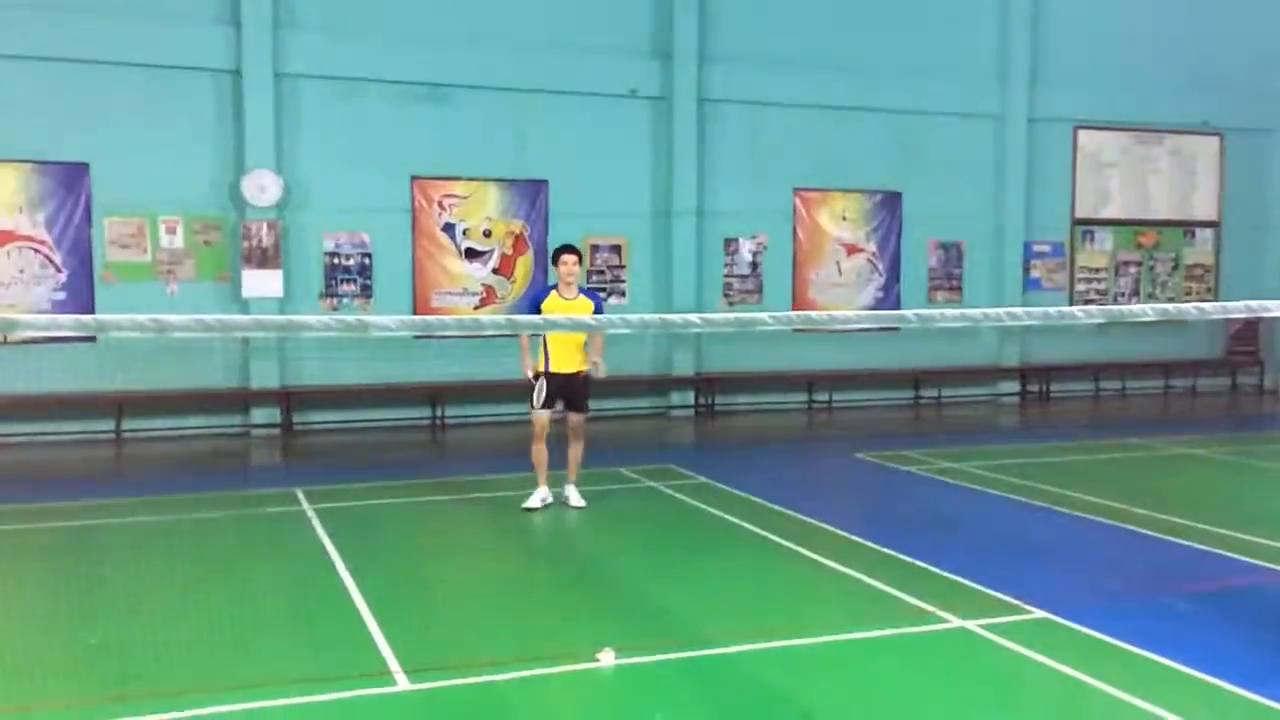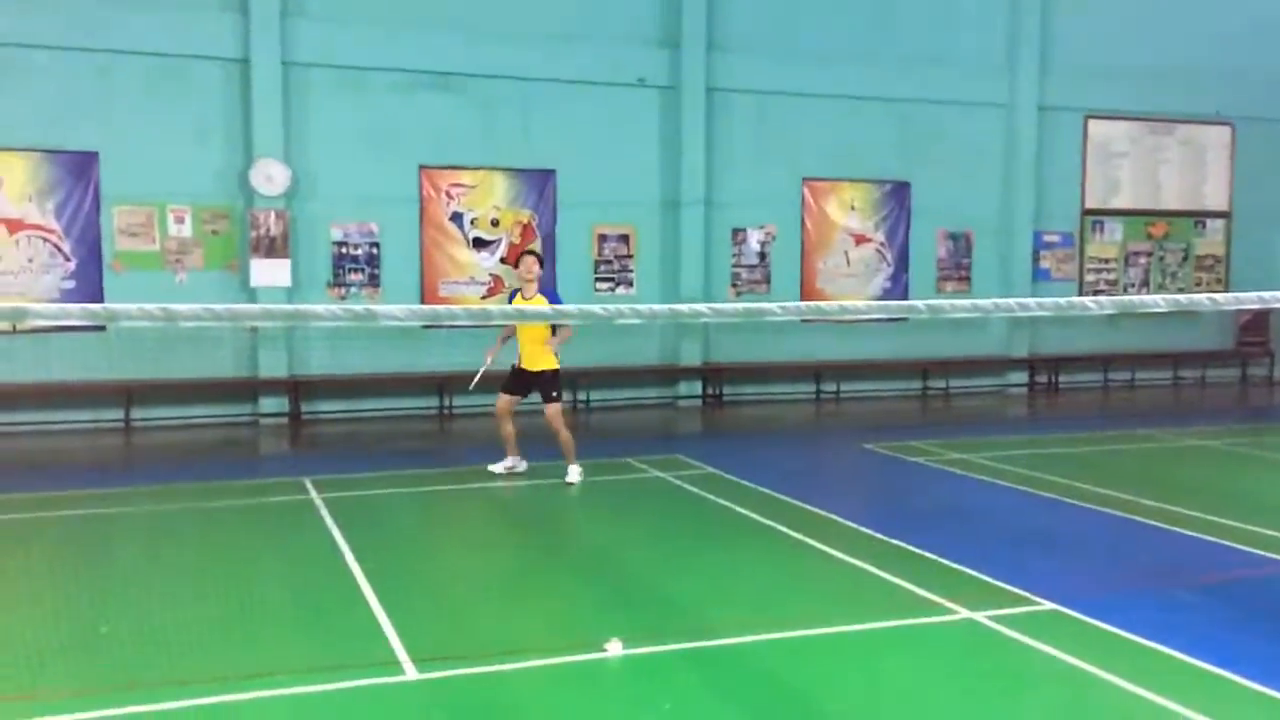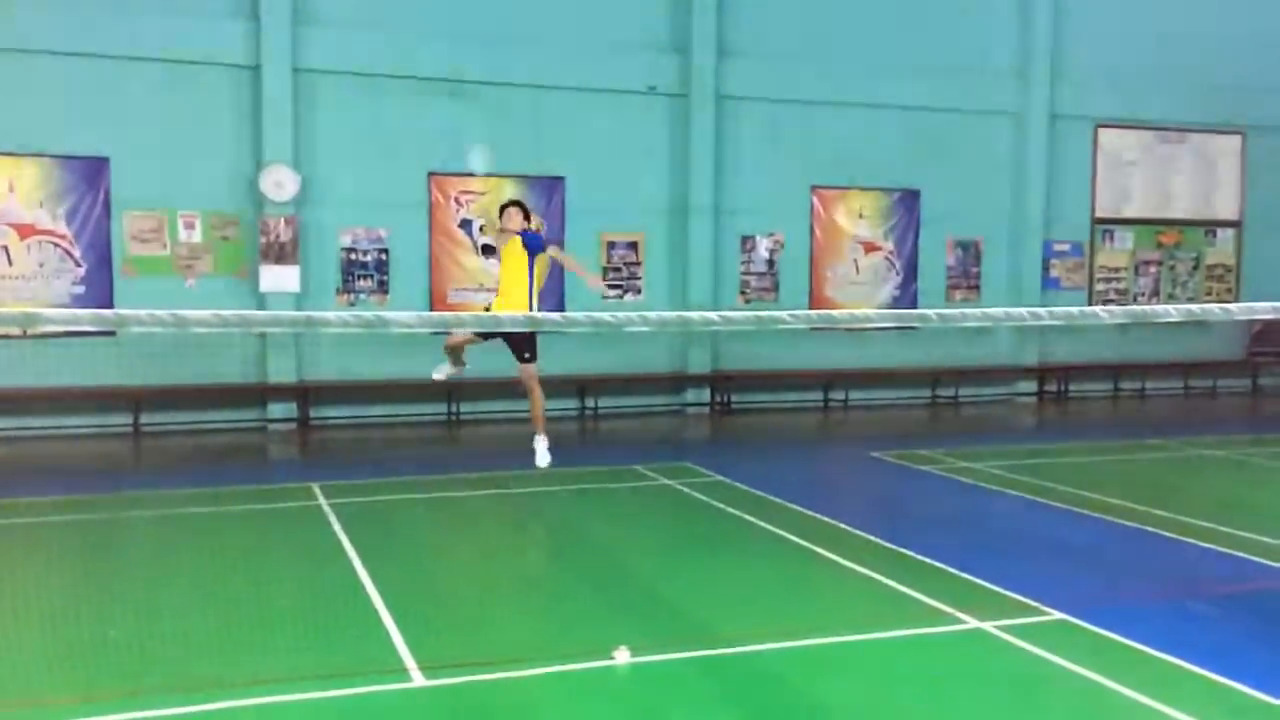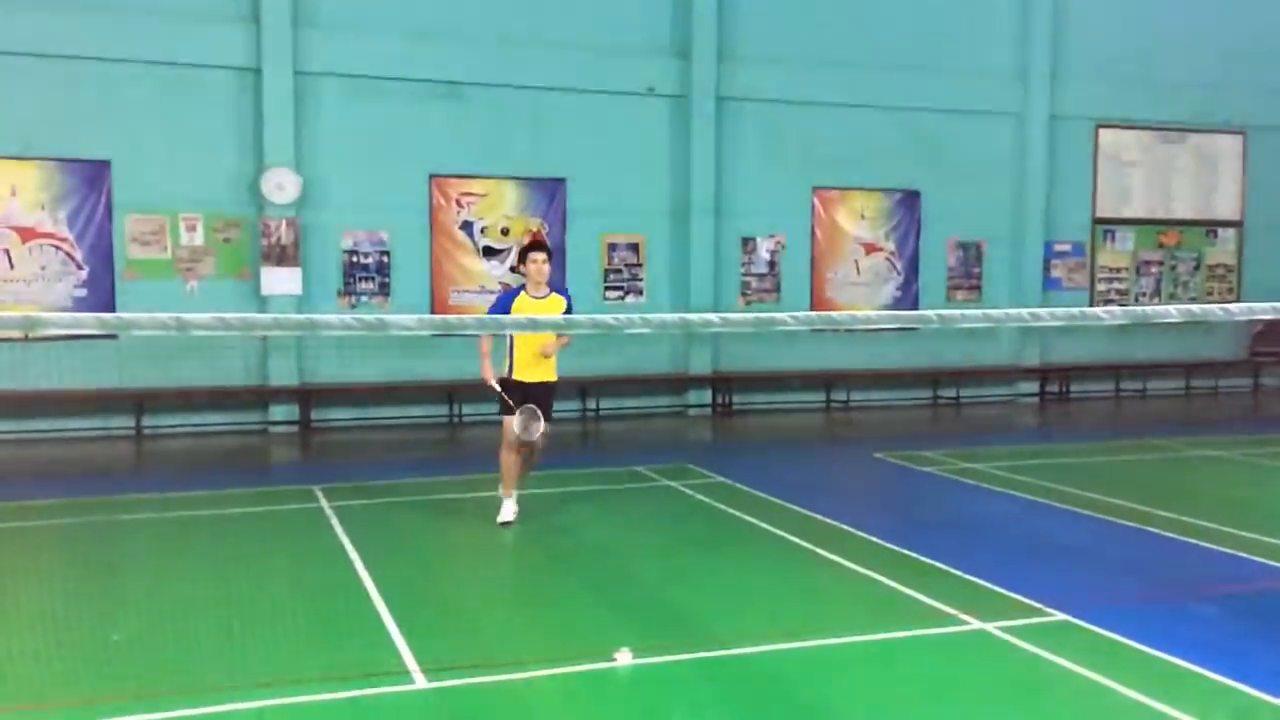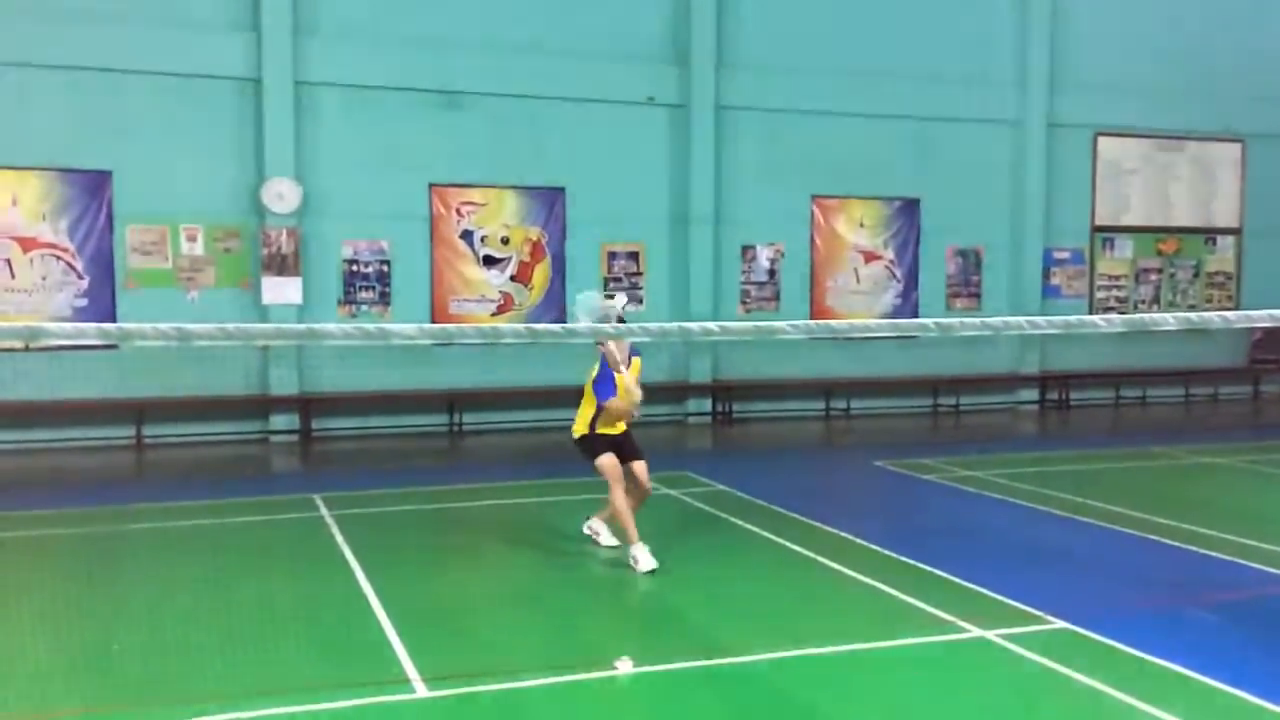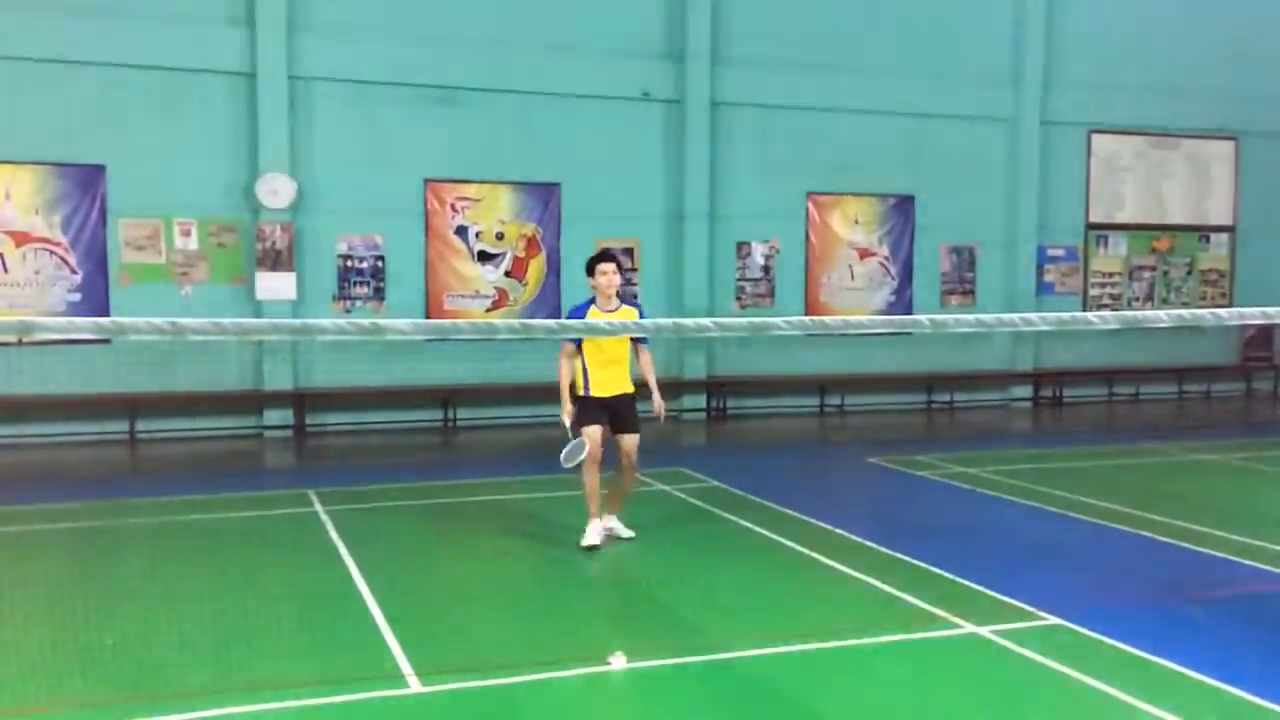
dt=0.7s
person 1, frame 1
left shoulder: (592, 300)
right shoulder: (541, 297)
left elbow: (596, 334)
left wrist: (596, 356)
right wrist: (526, 358)
left hip: (578, 373)
right hip: (547, 373)
left knee: (576, 431)
right knee: (539, 431)
left ankle: (571, 488)
right ankle: (542, 490)
person 1, frame 2
left shoulder: (550, 298)
right shoulder: (514, 297)
left elbow: (566, 328)
left wrist: (556, 339)
right wrist: (499, 344)
left hip: (548, 369)
right hip: (523, 367)
left knee: (556, 423)
right knee: (501, 410)
left ankle: (573, 466)
right ankle: (514, 459)
person 1, frame 3
left shoulder: (526, 239)
right shoulder: (508, 244)
left elbow: (556, 253)
left wrist: (585, 275)
right hip: (497, 314)
left knee: (530, 383)
right knee: (452, 343)
left ankle: (540, 437)
right ankle: (456, 366)
person 1, frame 4
left shoulder: (562, 300)
right shoulder: (509, 298)
left elbow: (566, 335)
right elbow: (487, 330)
left wrist: (556, 345)
right wrist: (485, 362)
left hip: (545, 381)
right hip: (514, 379)
left knee: (535, 443)
right knee: (510, 439)
left ankle: (509, 486)
right ankle: (508, 500)
person 1, frame 5
left shoulder: (635, 357)
right shoulder: (602, 376)
right elbow: (616, 413)
left wrist: (633, 398)
right wrist: (631, 400)
left hip: (618, 430)
right hip: (591, 432)
left knee: (643, 486)
right knee: (616, 476)
left ankle: (598, 523)
right ankle: (636, 547)
person 1, frame 6
left shoulder: (634, 312)
right shoulder: (579, 314)
left elbow: (642, 353)
right elbow: (566, 358)
left wrist: (655, 392)
right wrist: (565, 399)
left hip: (623, 394)
right hip: (589, 395)
left knee: (630, 459)
right knee: (593, 454)
left ankle: (610, 517)
right ankle: (594, 522)
